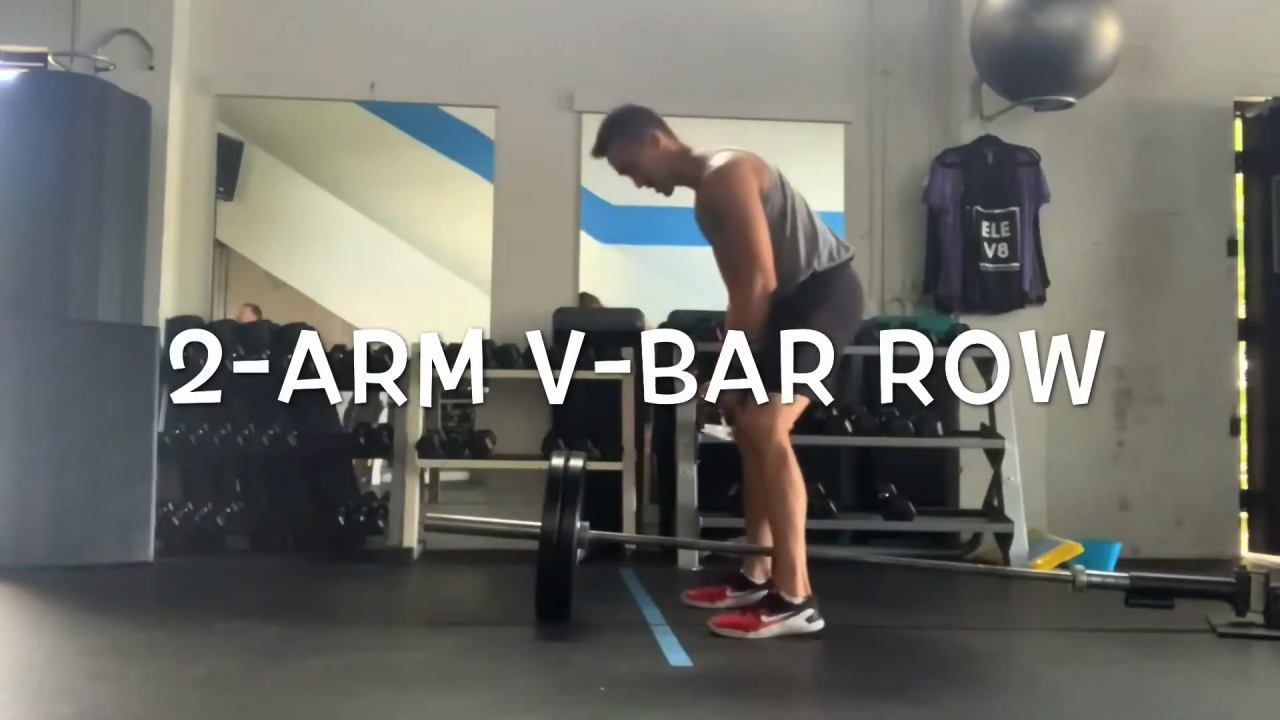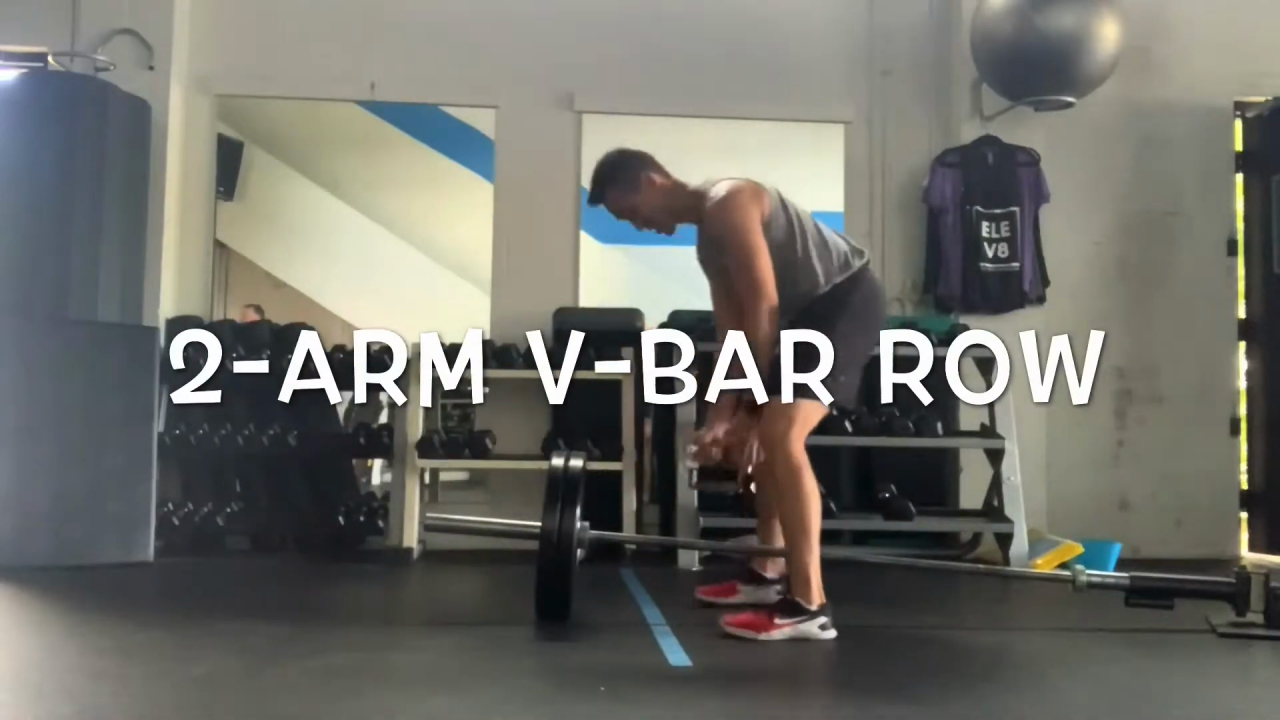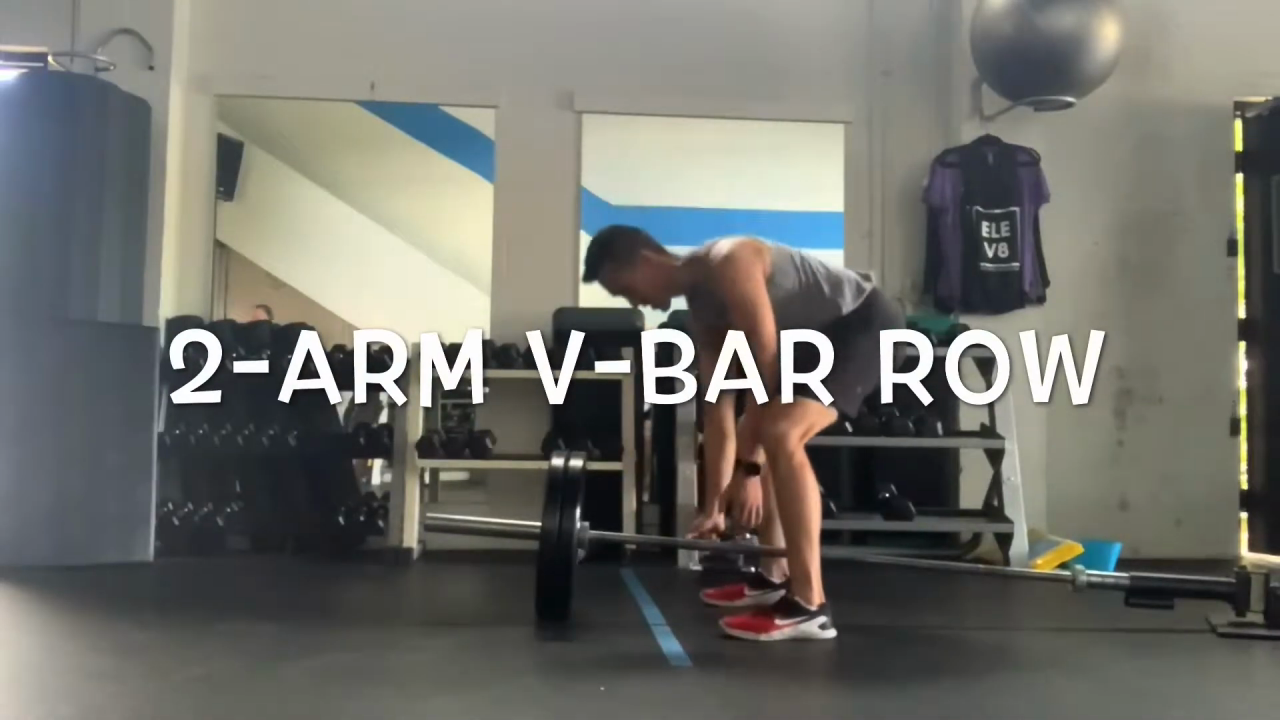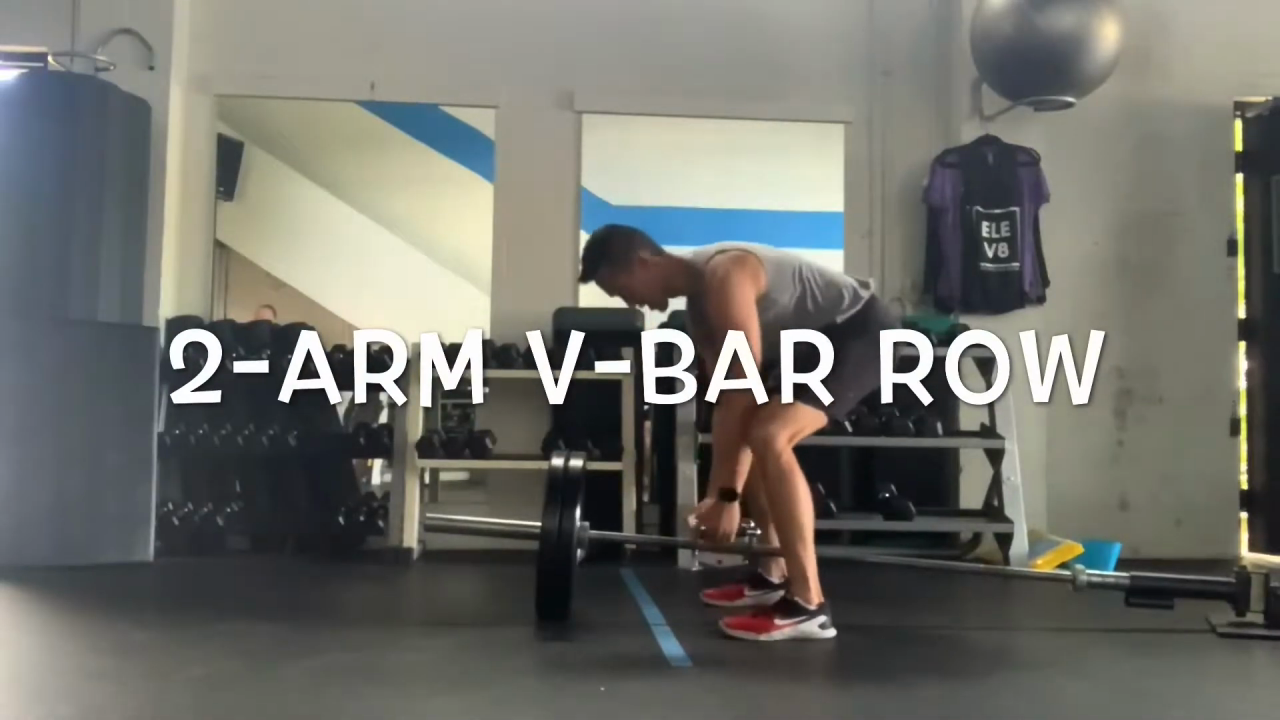
dt=0.3s
person 1, frame 1
left shoulder: (726, 173)
right shoulder: (705, 201)
left elbow: (760, 280)
right elbow: (741, 291)
left hip: (824, 293)
right hip: (795, 301)
left knee: (766, 429)
right knee: (752, 430)
left ankle: (796, 599)
right ankle: (757, 576)
person 1, frame 2
left shoulder: (727, 202)
right shoulder: (705, 239)
left elbow: (763, 306)
right elbow: (732, 329)
left wrist: (747, 404)
right wrist: (722, 415)
left hip: (846, 301)
right hip: (813, 309)
left knee: (780, 435)
right knee: (761, 435)
left ankle: (808, 606)
right ankle: (768, 572)
person 1, frame 3
left shoulder: (727, 264)
right shoulder: (700, 309)
left elbow: (762, 367)
right elbow: (719, 410)
left wrist: (748, 470)
right wrist: (713, 506)
left hip: (865, 325)
right hip: (824, 335)
left knee: (781, 433)
right knee: (759, 436)
left ankle: (809, 605)
right ankle: (775, 575)
person 1, frame 4
left shoulder: (722, 278)
right shoulder: (698, 305)
left elbow: (743, 393)
right elbow: (728, 401)
left wrist: (728, 497)
right wrist: (716, 492)
left hip: (858, 330)
right hip: (819, 337)
left knee: (769, 436)
right knee: (753, 435)
left ankle: (807, 605)
right ankle: (772, 576)
